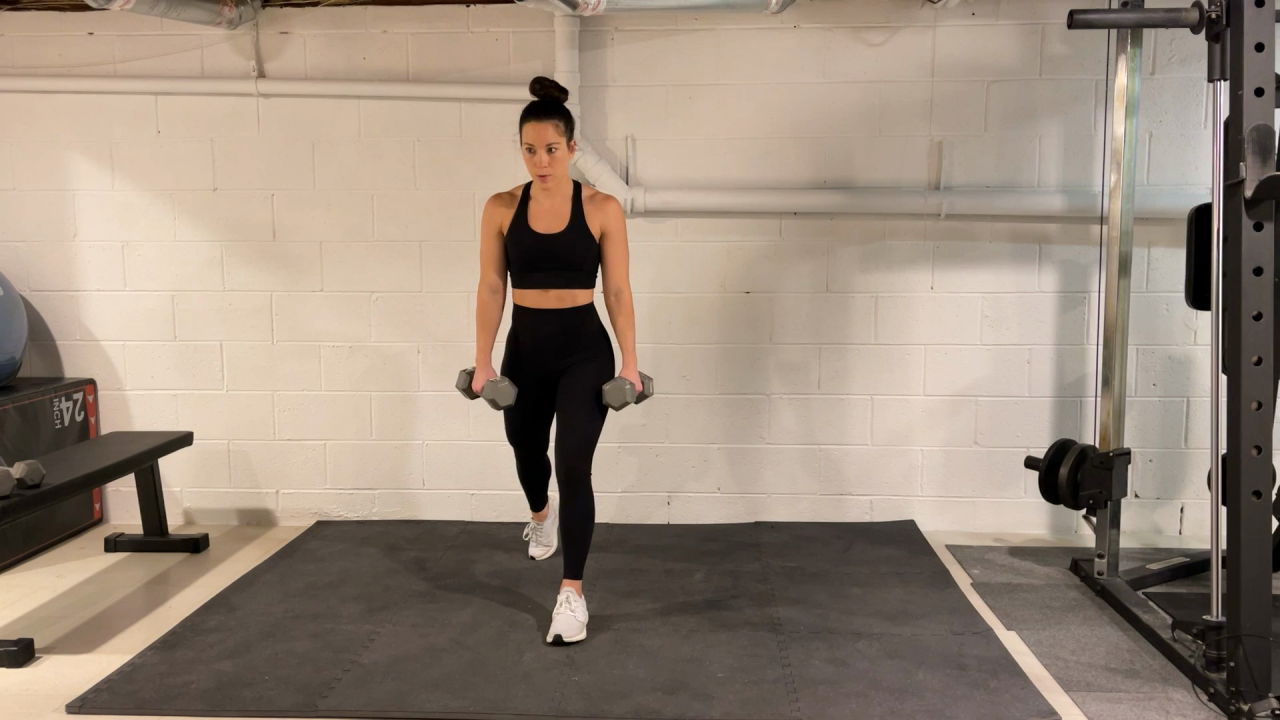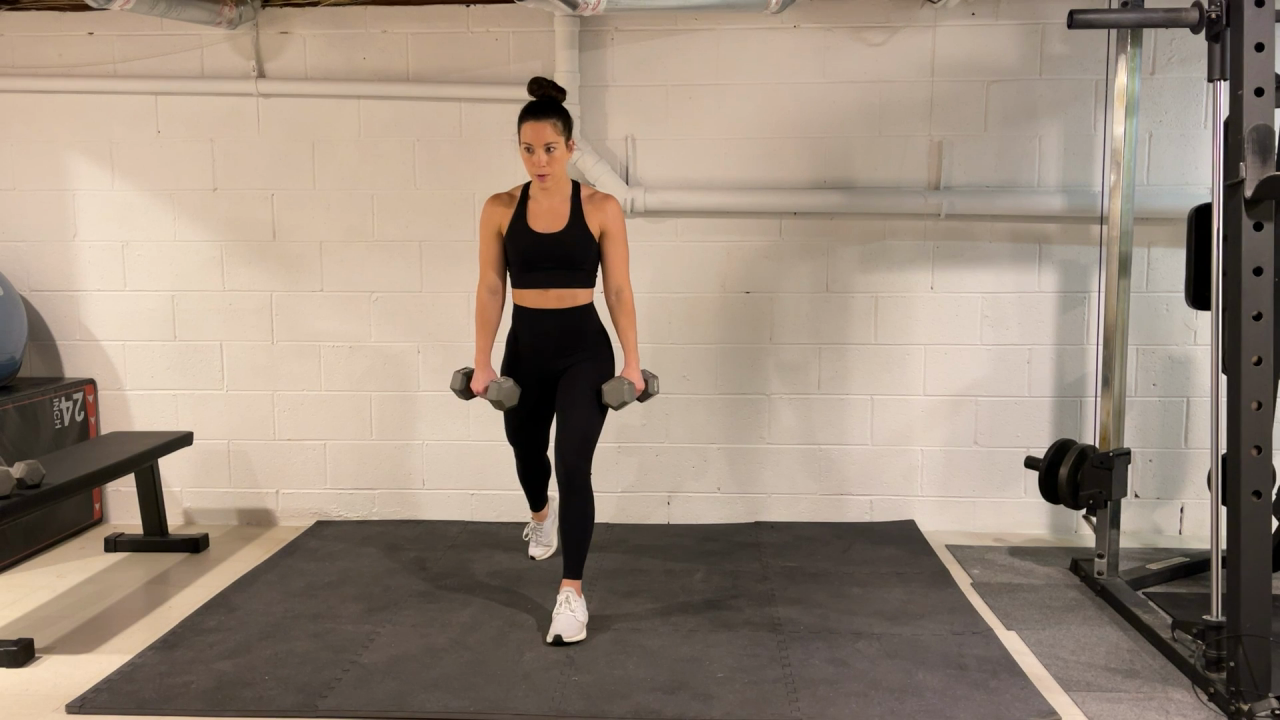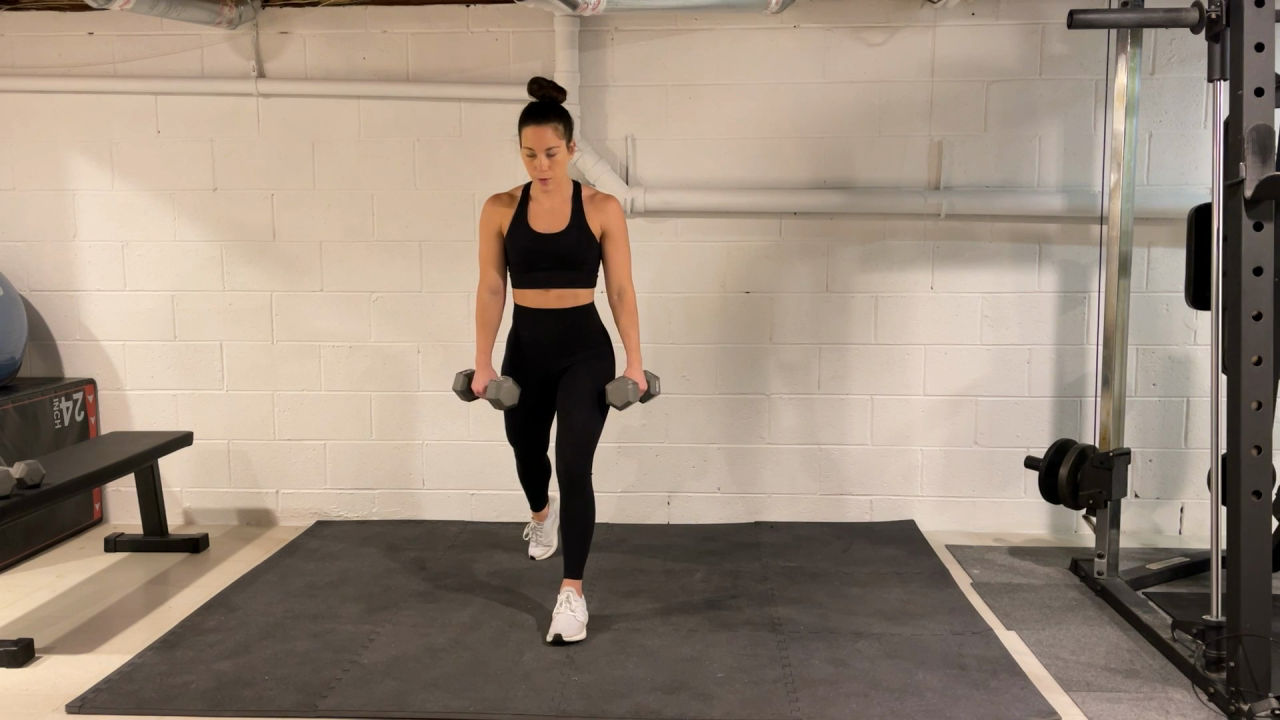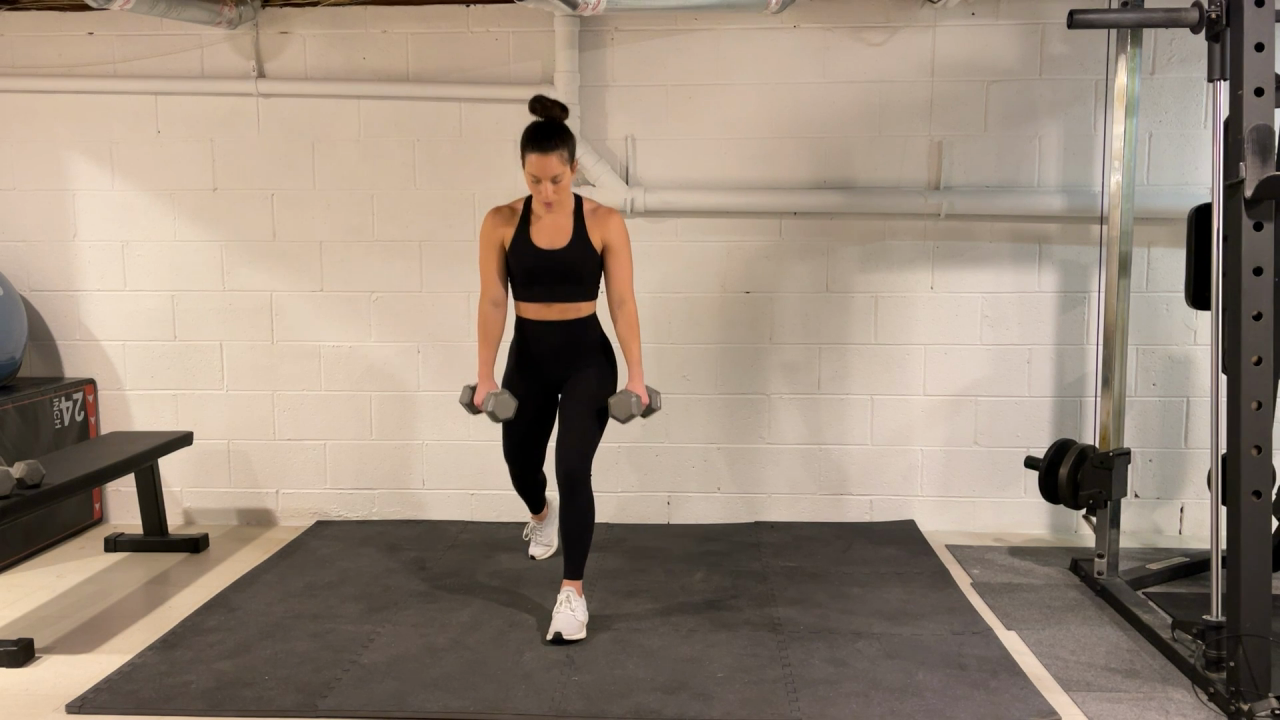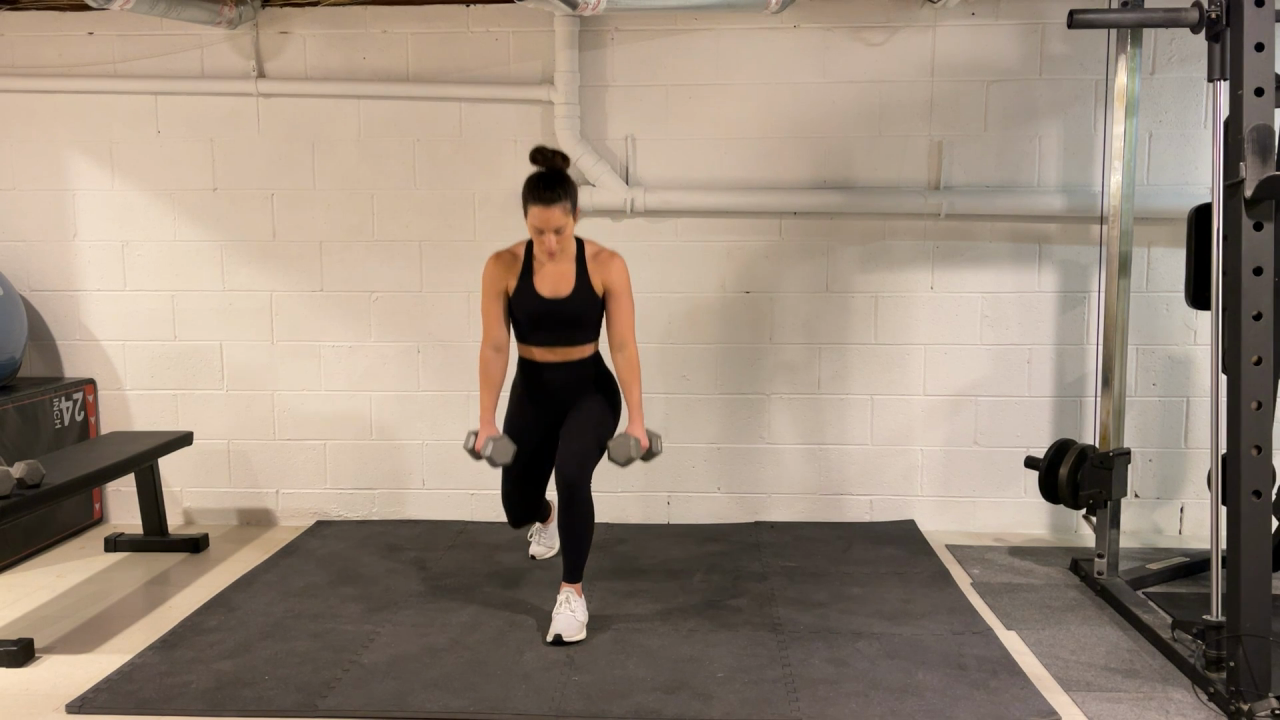
dt=0.2s
person 1, frame 1
left shoulder: (602, 208)
right shoulder: (501, 208)
left elbow: (618, 290)
right elbow: (491, 288)
left wrist: (629, 361)
right wrist: (483, 361)
left hip: (584, 351)
right hip: (525, 351)
left knee: (574, 467)
right knee: (526, 451)
left ankle: (572, 592)
right ankle: (542, 514)
person 1, frame 2
left shoulder: (601, 208)
right shoulder: (500, 208)
left elbow: (618, 289)
right elbow: (491, 288)
left wrist: (631, 360)
right wrist: (482, 361)
left hip: (584, 350)
right hip: (524, 350)
left knee: (574, 467)
right knee: (526, 450)
left ankle: (572, 593)
right ankle: (541, 514)
person 1, frame 3
left shoulder: (602, 208)
right shoulder: (500, 208)
left elbow: (620, 288)
right elbow: (490, 289)
left wrist: (634, 360)
right wrist: (482, 361)
left hip: (585, 350)
right hip: (525, 349)
left knee: (574, 467)
right knee: (526, 450)
left ankle: (572, 593)
right ankle: (541, 514)
person 1, frame 4
left shoulder: (605, 222)
right shoulder: (501, 221)
left elbow: (622, 303)
right elbow: (492, 302)
left wrist: (635, 375)
right wrist: (485, 375)
left hip: (587, 358)
right hip: (528, 359)
left knee: (573, 468)
right knee: (520, 462)
left ankle: (573, 592)
right ankle: (541, 514)
person 1, frame 5
left shoulder: (607, 265)
right shoulder: (503, 266)
left elbow: (623, 346)
right elbow: (494, 347)
left wrist: (635, 417)
right wrist: (487, 419)
left hip: (590, 390)
right hip: (532, 392)
left knee: (573, 474)
right knee: (516, 505)
left ankle: (572, 593)
right ankle: (546, 515)
